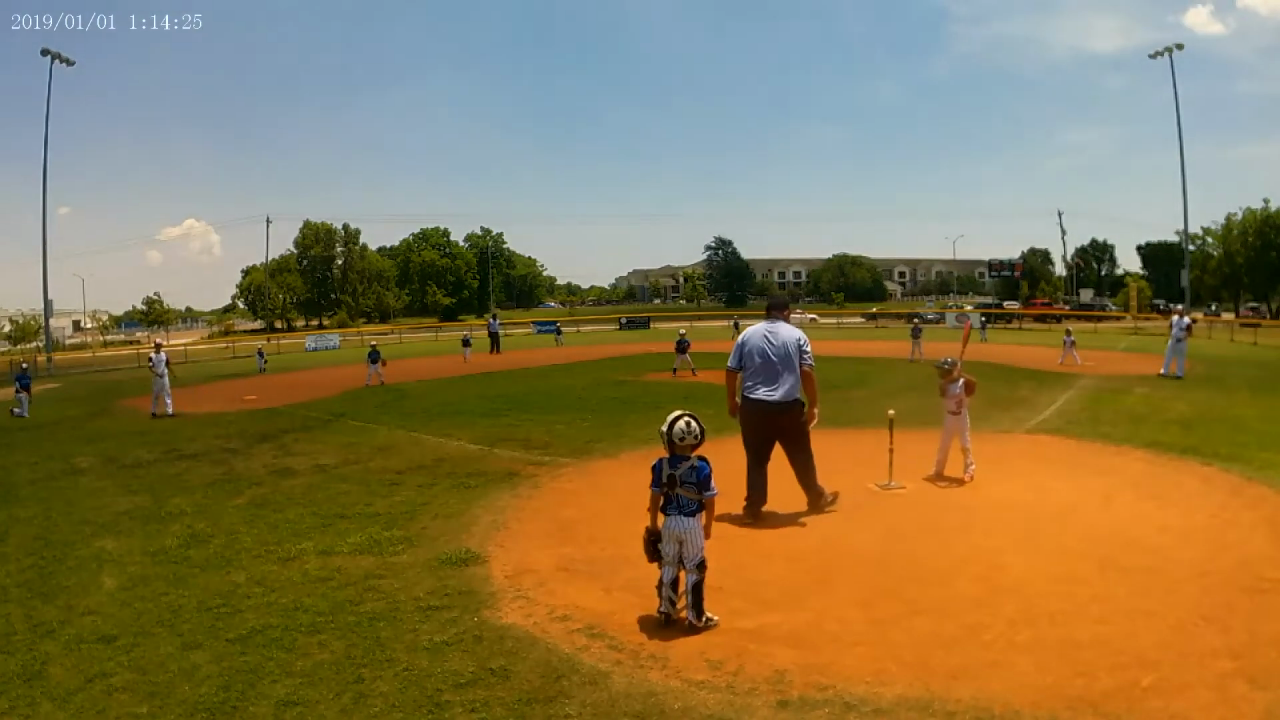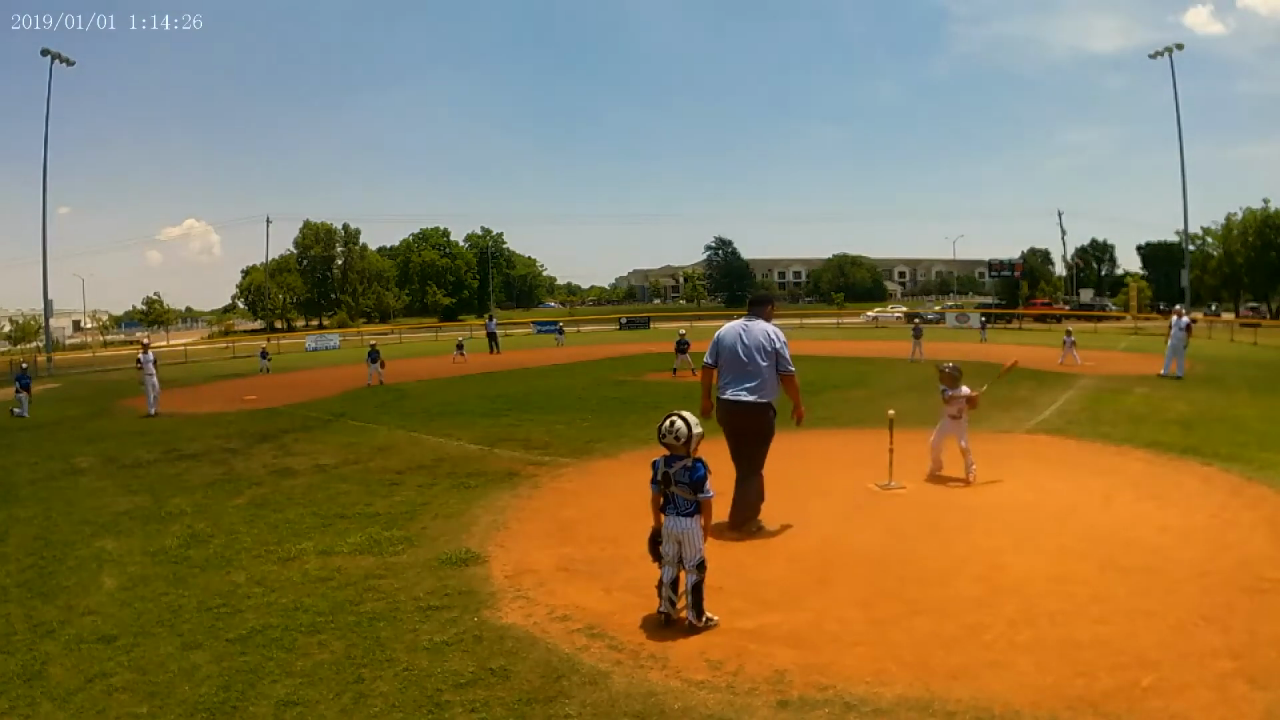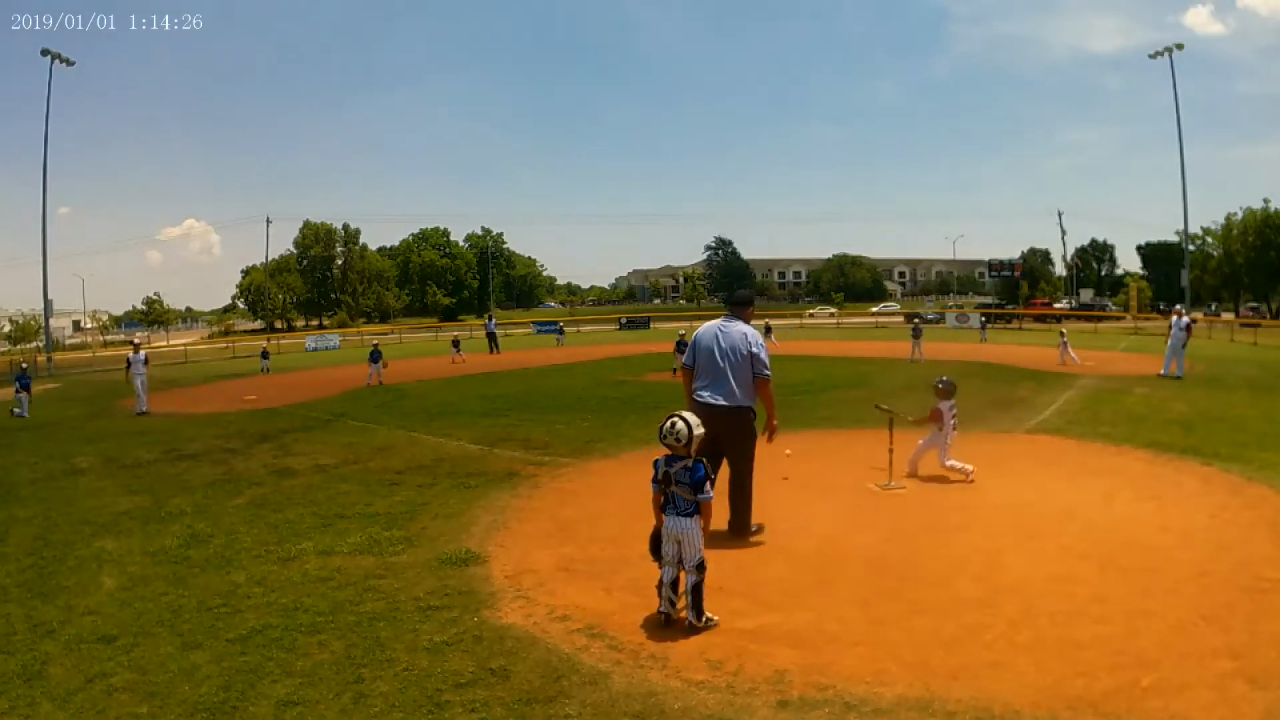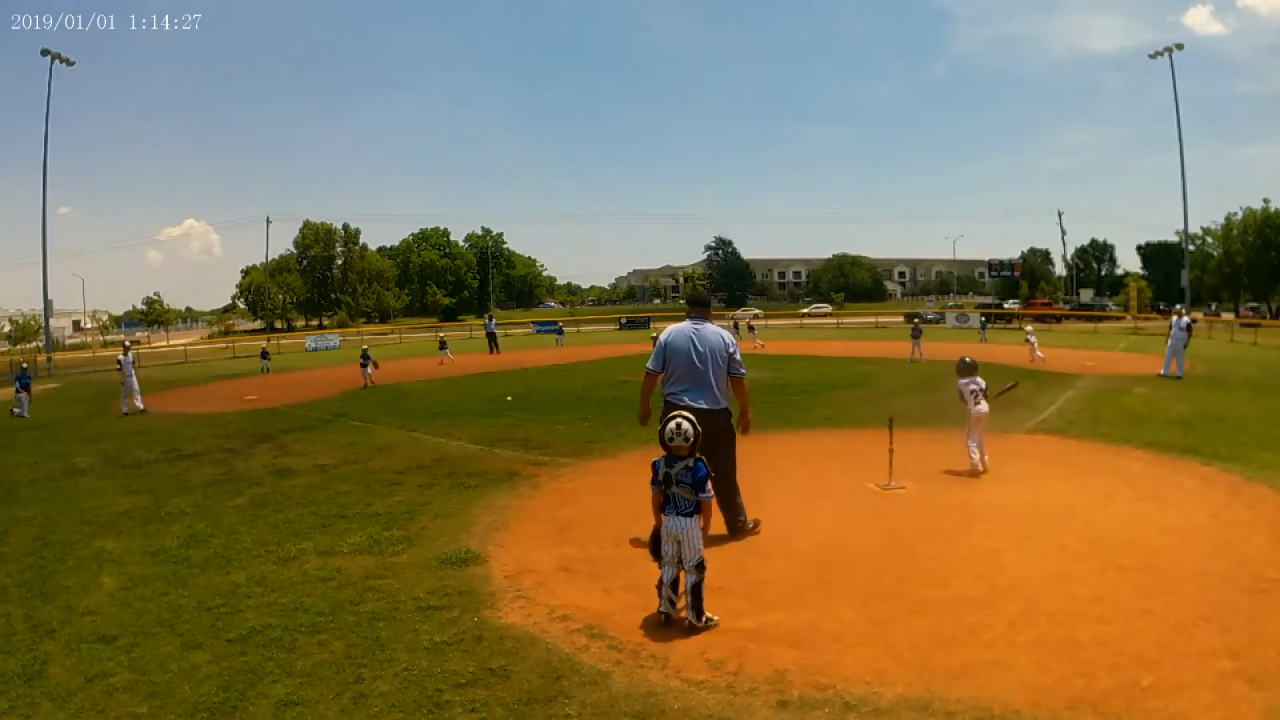
dt=0.5s
person 1, frame 1
left shoulder: (747, 334)
right shoulder: (796, 335)
left elbow: (731, 371)
right elbow: (807, 372)
left wrist: (732, 400)
right wrist: (813, 406)
left hip: (753, 406)
right hip: (788, 406)
left knee: (756, 460)
right knee: (801, 456)
left ankle: (753, 509)
right ankle: (817, 499)
person 1, frame 2
left shoulder: (725, 330)
right shoulder: (773, 333)
left elbow: (708, 368)
right elbow: (787, 376)
left wrist: (706, 399)
right wrist: (798, 405)
left hip: (726, 407)
right hip: (757, 409)
left knee: (743, 463)
right knee: (752, 466)
left ankle: (749, 511)
right ankle: (741, 521)
person 1, frame 3
left shoulder: (703, 330)
right shoulder: (751, 336)
left elbow: (687, 369)
right elbow: (762, 381)
left wrist: (691, 400)
right wrist: (771, 416)
left hip: (703, 410)
right hip: (736, 413)
right knee: (740, 471)
right ankle: (740, 526)
person 1, frame 4
left shoulder: (670, 333)
right shoulder: (724, 337)
left elbow: (652, 373)
right elbow: (738, 379)
left wrist: (645, 404)
right wrist: (745, 411)
left hip: (677, 412)
right hip: (714, 415)
right knee: (724, 472)
right ankle: (738, 524)
person 2, frame 1
left shoulder: (661, 466)
right shoulder: (701, 467)
left elbow: (655, 499)
right elbow: (709, 502)
left wrist: (653, 524)
right wrist: (708, 526)
left hip: (670, 523)
right hip: (692, 523)
left knee: (668, 567)
right knee: (695, 570)
left ankle: (666, 611)
right ankle: (696, 617)
person 2, frame 2
left shoulder: (660, 465)
right shoulder: (697, 468)
left elbow: (655, 499)
right elbow: (706, 503)
left wrist: (657, 524)
right wrist: (707, 527)
left hip: (669, 523)
right hip: (690, 524)
left knee: (668, 567)
right knee: (694, 570)
left ankle: (666, 611)
right ankle: (696, 617)
person 2, frame 3
left shoulder: (661, 464)
right shoulder: (698, 468)
left elbow: (656, 499)
right elbow: (705, 504)
left wrist: (659, 523)
right wrist: (706, 529)
left hip: (669, 522)
right hip: (690, 524)
left knee: (668, 567)
right knee: (694, 570)
left ankle: (666, 611)
right ankle: (696, 617)
person 2, frame 4
left shoulder: (660, 465)
right shoulder: (699, 468)
left elbow: (655, 499)
right elbow: (706, 504)
left wrist: (658, 523)
right wrist: (706, 529)
left hip: (668, 522)
right hip: (690, 524)
left knee: (668, 567)
right knee: (694, 570)
left ankle: (666, 611)
right ankle: (696, 617)
